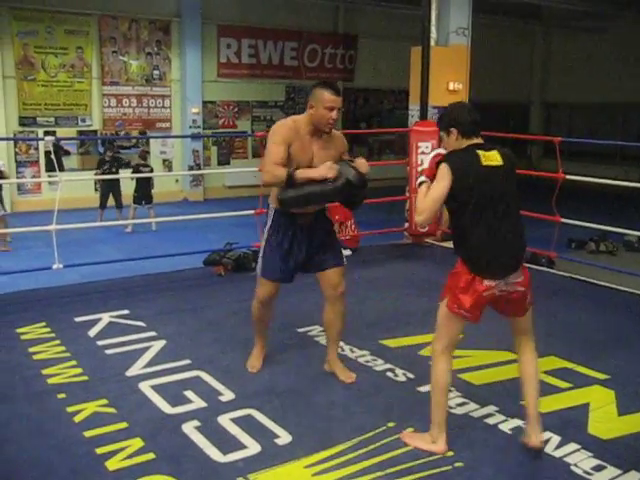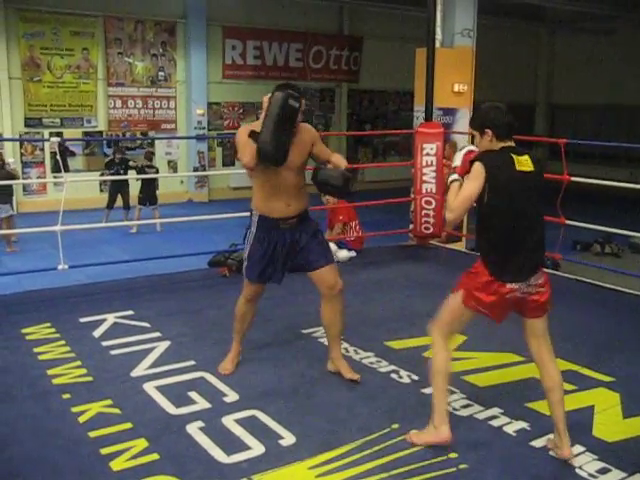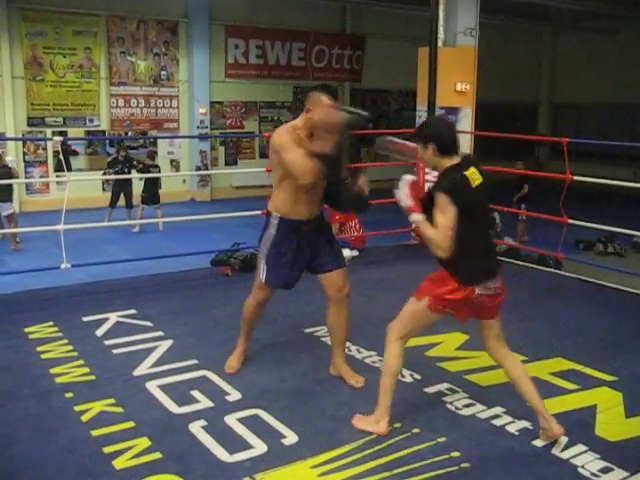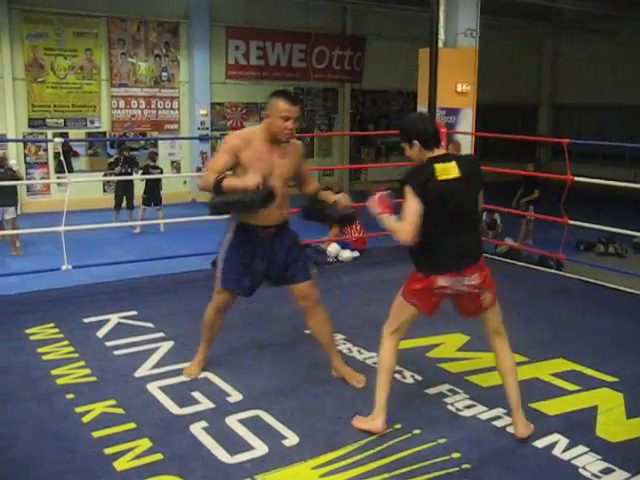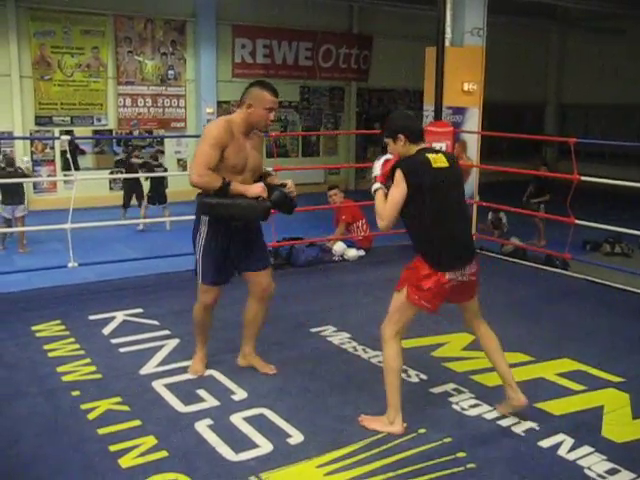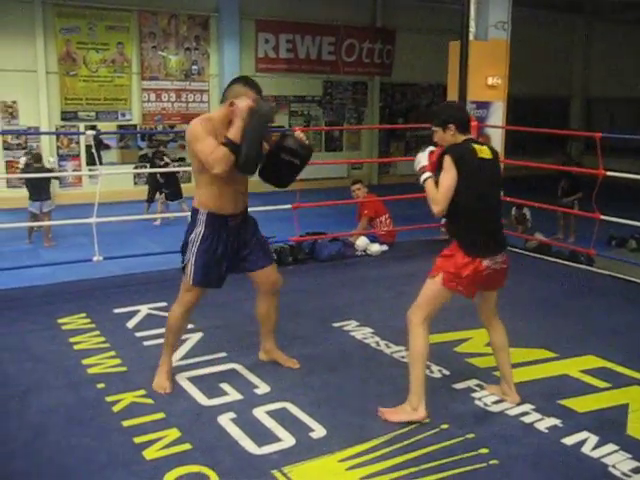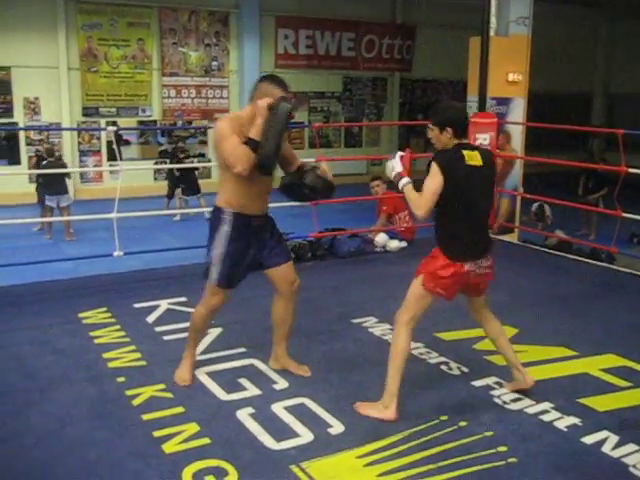
dt=0.4s
person 1, frame 1
left shoulder: (453, 163)
right shoulder: (505, 159)
left elbow: (422, 217)
left wrist: (427, 178)
left hip: (474, 273)
right hip: (513, 271)
left knee: (441, 350)
right knee: (525, 344)
left ankle: (436, 437)
right ankle: (534, 428)
person 1, frame 2
left shoulder: (485, 163)
right shoulder: (533, 164)
left elbow: (452, 214)
left wrist: (458, 174)
left hip: (494, 273)
right hip: (532, 274)
left knee: (440, 333)
right knee: (543, 351)
left ankle: (440, 425)
right ankle: (562, 439)
person 1, frame 3
left shoulder: (446, 186)
right shoulder: (468, 166)
left elbow: (442, 249)
left wrist: (413, 211)
left hip: (460, 281)
right hip: (488, 278)
left knee: (395, 334)
right knee: (498, 347)
left ankle: (380, 418)
right ankle: (548, 421)
person 1, frame 4
left shoulder: (415, 177)
right shoulder: (471, 166)
left elbow: (407, 236)
left wrist: (380, 211)
left hip: (430, 273)
right hip: (471, 271)
left knee: (391, 333)
right knee: (498, 337)
left ankle: (377, 416)
right ankle: (520, 419)
person 1, frame 5
left shoulder: (406, 167)
right shoulder: (450, 162)
left elbow: (385, 221)
left wrist: (380, 181)
left hip: (432, 266)
right hip: (465, 262)
left knee: (390, 334)
right knee: (477, 323)
left ankle: (393, 418)
right ankle: (513, 392)
person 1, frame 6
left shoulder: (454, 154)
right shoulder: (491, 154)
left elbow: (438, 206)
left wrist: (426, 172)
left hip: (466, 253)
right hip: (496, 252)
left knee: (417, 316)
right knee: (490, 316)
left ankle: (415, 404)
right ankle: (508, 388)
person 1, frame 7
left shoulder: (444, 162)
right shoulder: (486, 157)
left elbow: (421, 211)
left wrist: (400, 176)
left hip: (450, 258)
right hip: (479, 256)
left knee: (404, 321)
right knee: (482, 313)
left ankle: (387, 404)
right ankle: (520, 375)
person 2, frame 1
left shoulder: (336, 139)
right shoulder: (284, 129)
left elbow: (343, 174)
right elbow: (268, 175)
left wrist: (358, 168)
right wrist: (312, 173)
left hip: (318, 220)
right hip: (284, 221)
left knee: (336, 290)
right knee: (265, 294)
left ankle: (333, 358)
right ankle: (259, 346)
person 2, frame 2
left shoulder: (307, 134)
right shoulder: (249, 131)
left elbow: (326, 159)
right elbow: (249, 162)
left wrist: (337, 161)
right wrist: (264, 120)
left hip: (302, 224)
right hip: (266, 226)
left knee: (333, 287)
right knee: (251, 293)
left ankle: (335, 358)
right ankle: (235, 350)
person 2, frame 3
left shoulder: (330, 135)
right shoulder: (285, 137)
left elbow: (334, 173)
right elbow: (307, 177)
left wrist: (355, 184)
right wrist: (326, 144)
left hip: (317, 225)
right hip: (284, 226)
left knee: (340, 292)
right knee: (261, 294)
left ankle: (339, 362)
right ankle: (241, 345)
person 2, frame 4
left shoulder: (295, 148)
right shoulder: (238, 141)
left elbow: (307, 184)
right elbow: (205, 180)
left wrist: (329, 197)
right wrist: (238, 182)
left hip: (280, 234)
right hip: (244, 234)
left knee: (310, 300)
right knee: (221, 302)
left ankle: (338, 365)
right ankle: (201, 355)
person 2, frame 5
left shoulder: (257, 138)
right shoulder: (218, 130)
right elbow: (197, 176)
left wrist: (280, 184)
right wrist: (243, 188)
left hip: (245, 222)
right hip: (214, 222)
left knee: (263, 289)
right knee: (208, 297)
left ankle: (247, 353)
right ankle: (200, 349)
person 2, frame 6
left shoulder: (247, 128)
right shoulder: (200, 127)
left elbow: (269, 163)
right elbow: (219, 166)
left wrist: (289, 145)
right wrist: (238, 121)
left hip: (242, 220)
right hip: (209, 223)
left knee: (271, 283)
right knee: (188, 298)
left ankle: (268, 347)
right ankle: (165, 364)
person 2, frame 7
left shoulder: (273, 131)
right shoulder: (227, 126)
left elbow: (289, 164)
right elbow: (241, 167)
left wrist: (313, 169)
right wrist: (259, 121)
left hip: (261, 221)
right hip: (231, 222)
left knee: (288, 285)
right knee: (214, 298)
left ankle: (279, 355)
right ankle: (187, 359)
